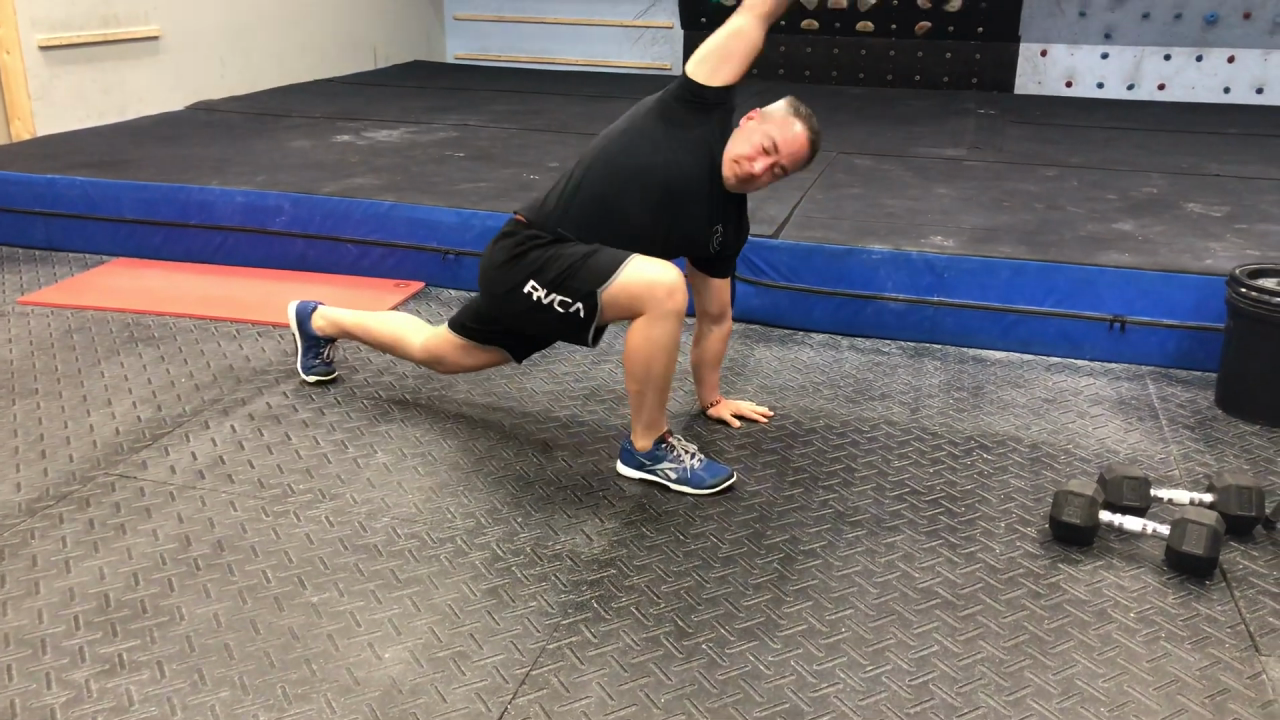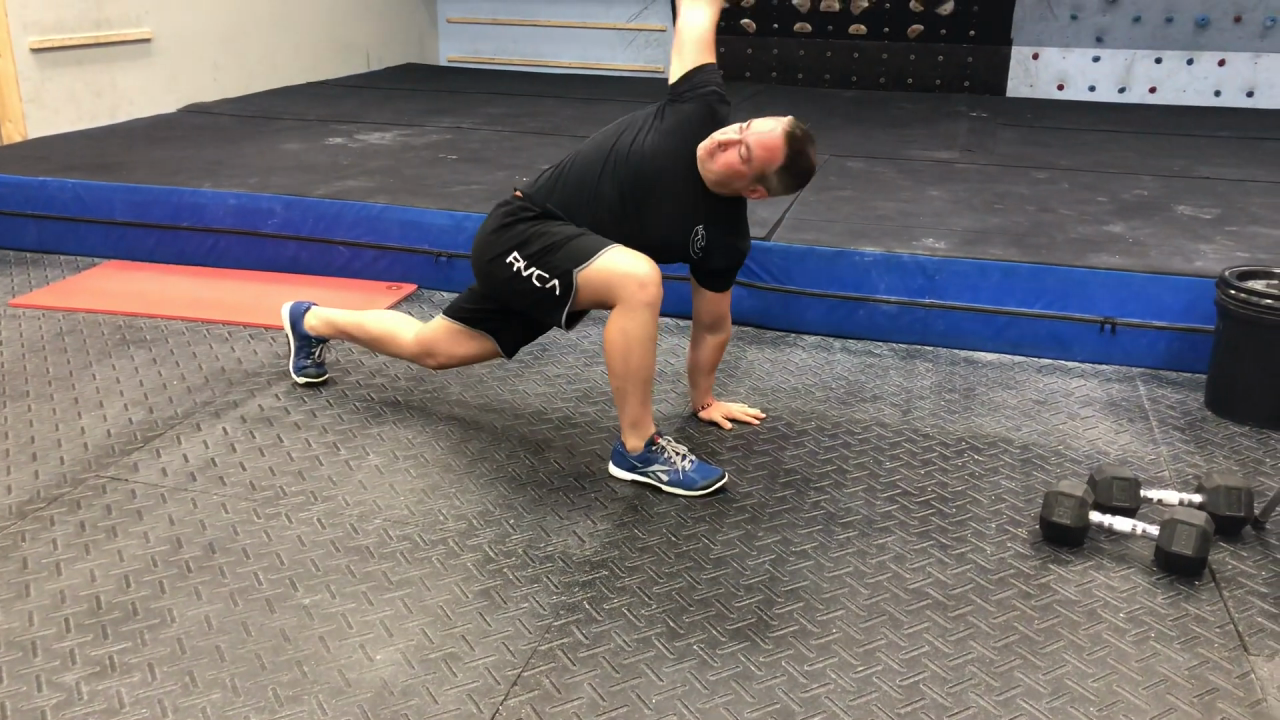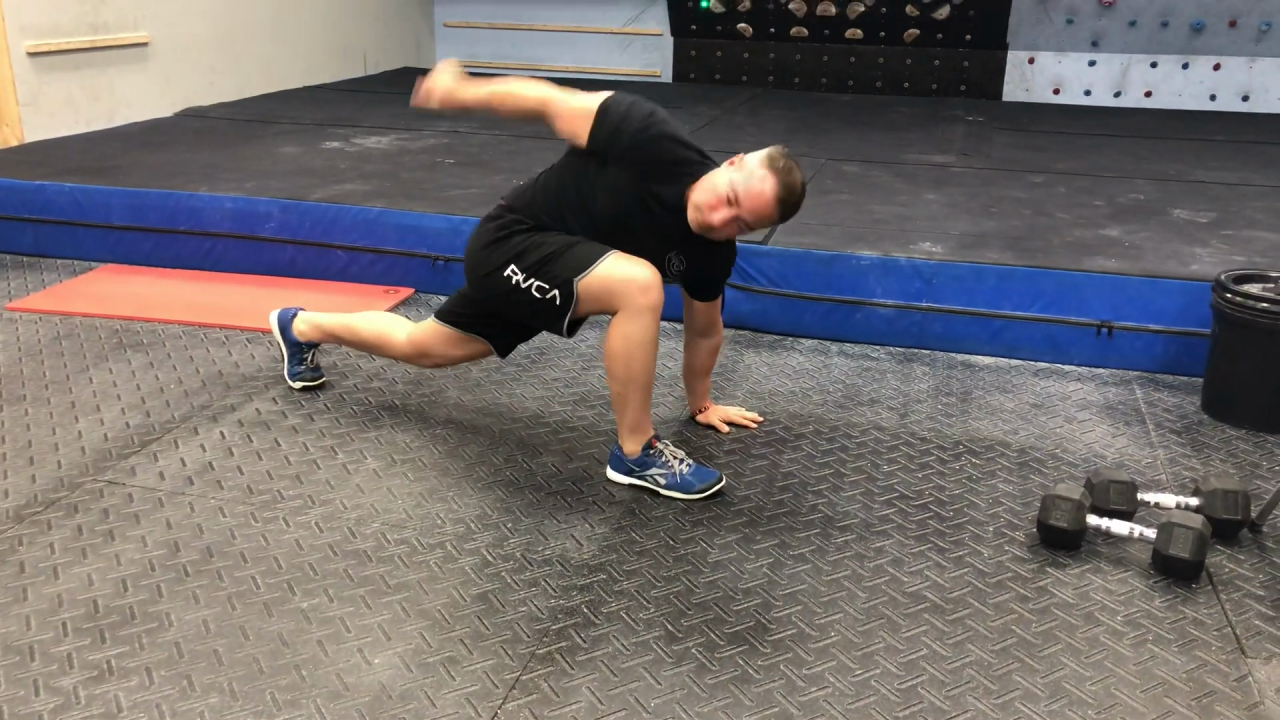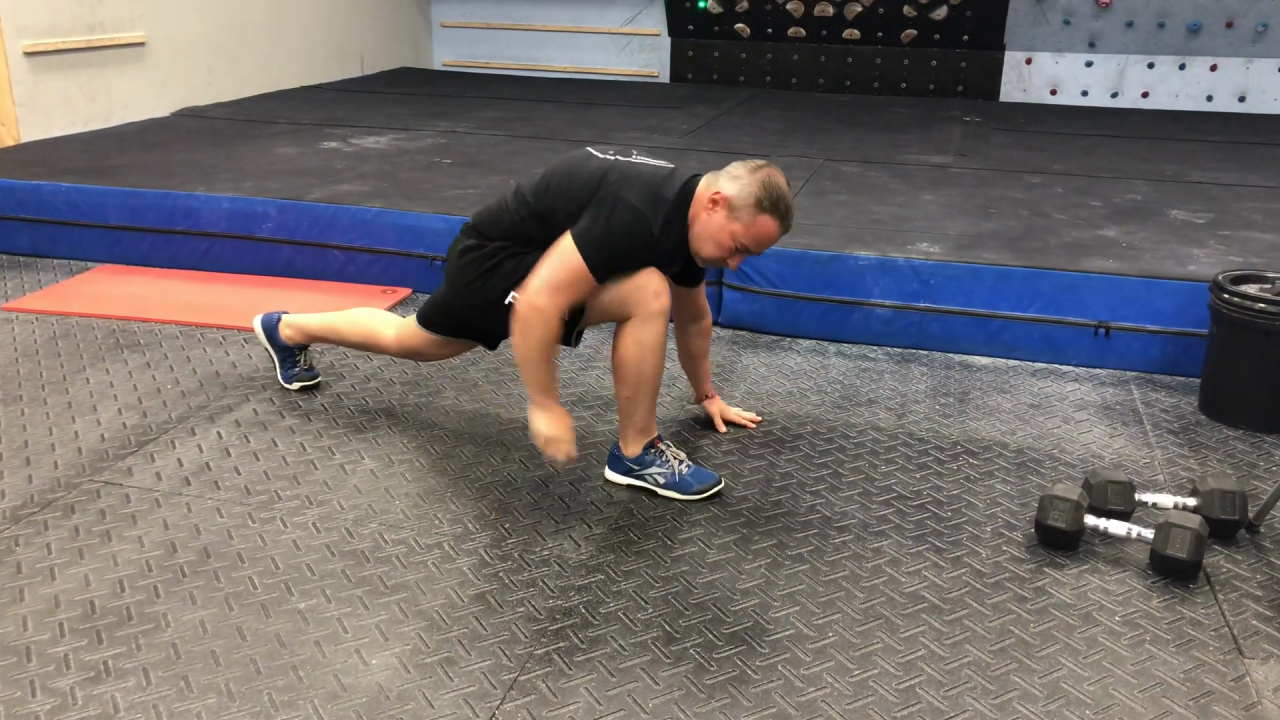
dt=0.4s
person 1, frame 1
left shoulder: (727, 221)
right shoulder: (694, 114)
left elbow: (714, 314)
left wrist: (711, 396)
left hip: (546, 277)
right hip: (526, 259)
left knee: (438, 352)
right knee: (662, 287)
left ankle: (318, 320)
right ankle: (646, 447)
person 1, frame 2
left shoulder: (725, 235)
right shoulder: (700, 109)
left elbow: (712, 324)
left wrist: (704, 398)
left hip: (547, 267)
right hip: (517, 233)
left knee: (430, 348)
right knee: (638, 279)
left ankle: (311, 321)
right ankle: (638, 449)
person 1, frame 3
left shoulder: (713, 255)
right shoulder: (656, 147)
left elbow: (704, 330)
right elbow: (549, 100)
left wrist: (701, 402)
right wrist: (464, 92)
left hip: (553, 267)
right hip: (507, 244)
left knee: (420, 348)
right knee: (638, 285)
left ankle: (302, 328)
right ankle: (635, 454)
person 1, frame 4
left shoulder: (692, 228)
right shoulder: (637, 213)
left elbow: (693, 316)
right elbow: (539, 301)
left wrist: (705, 394)
right wrist: (546, 408)
left hip: (494, 278)
right hip: (490, 263)
left knee: (409, 340)
right knee: (646, 295)
left ankle: (287, 329)
right ankle: (635, 452)
